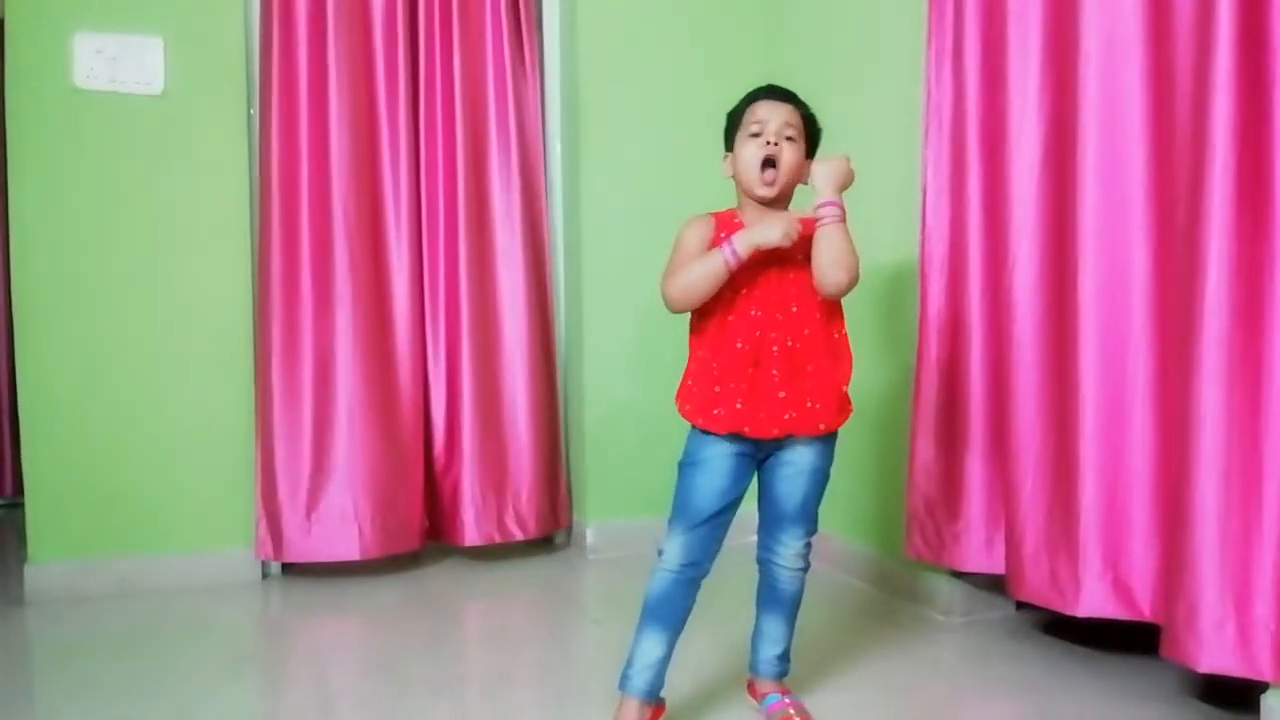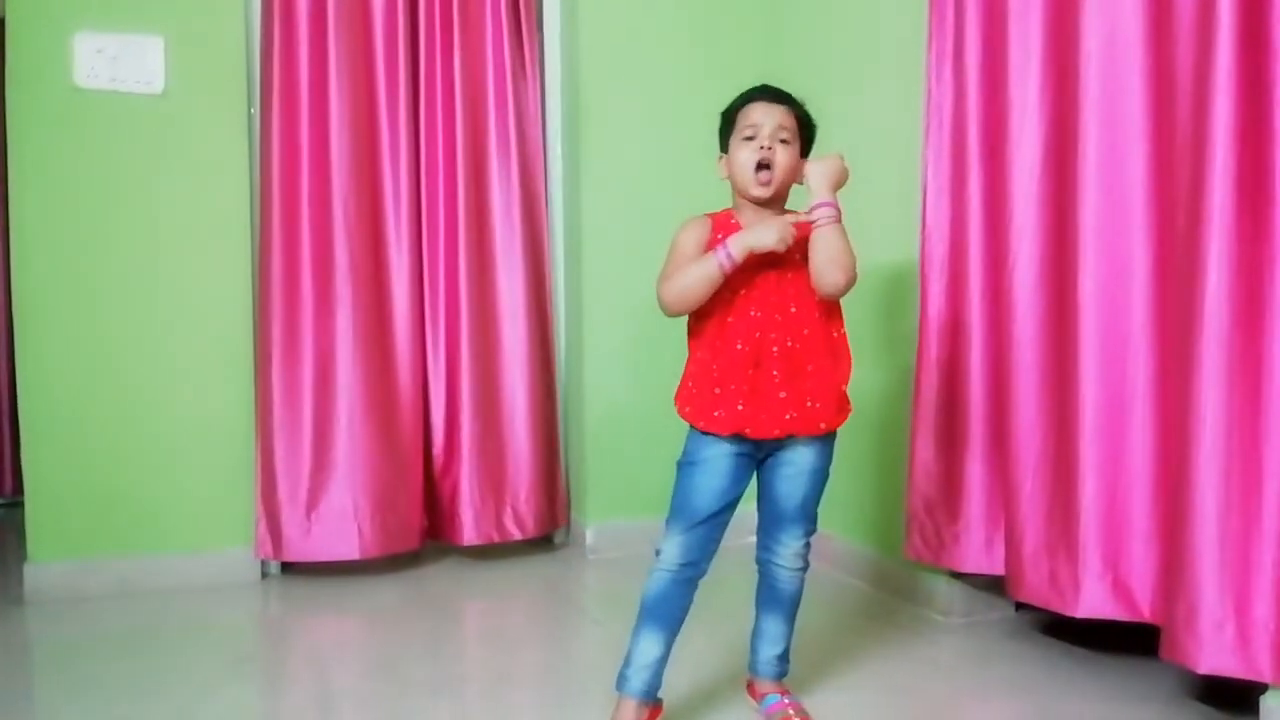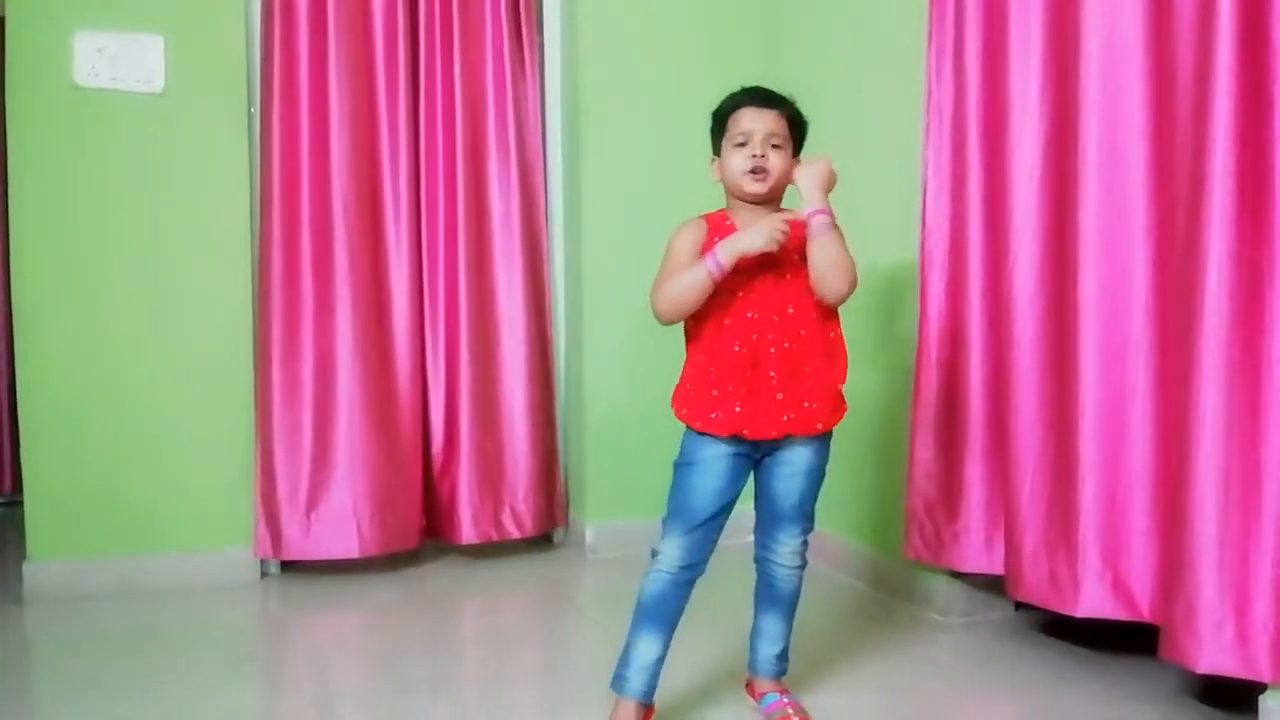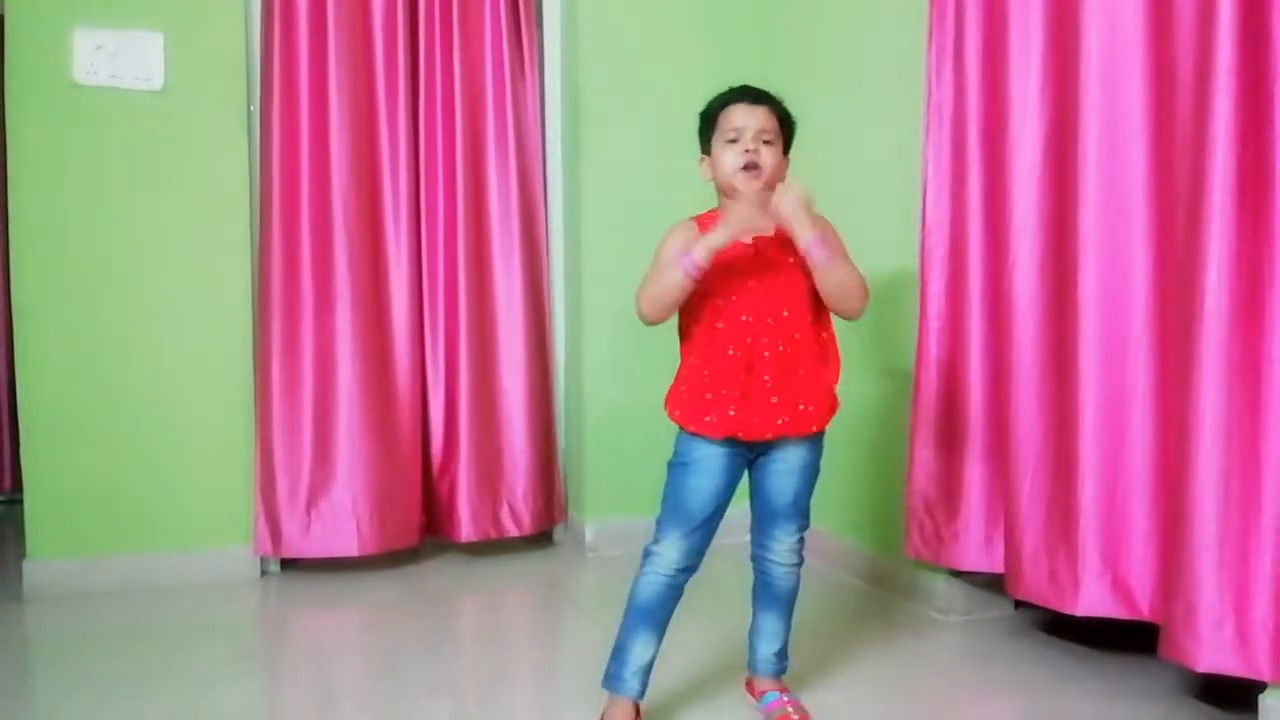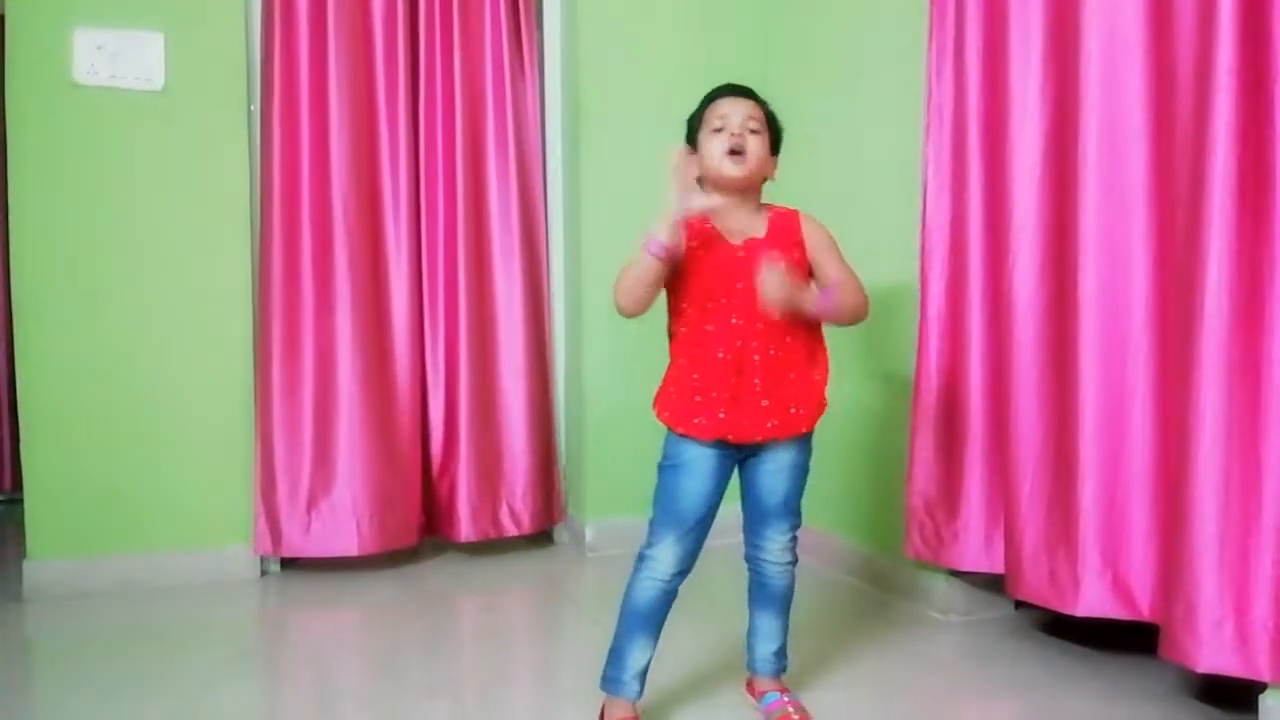
dt=0.1s
person 1, frame 1
left shoulder: (817, 231)
right shoulder: (706, 231)
left elbow: (835, 282)
right elbow: (676, 294)
left wrist: (830, 195)
right wrist: (750, 240)
left hip: (806, 425)
right hip: (721, 423)
left knee: (788, 555)
right knee: (681, 555)
person 1, frame 2
left shoulder: (815, 232)
right shoulder: (702, 232)
left elbow: (833, 282)
right elbow: (672, 299)
left wrist: (824, 195)
right wrist: (745, 244)
left hip: (805, 425)
right hip: (720, 423)
left knee: (787, 556)
right knee: (679, 555)
person 1, frame 3
left shoulder: (812, 229)
right shoulder: (700, 234)
left elbow: (836, 290)
right elbow: (665, 306)
left wrist: (817, 201)
right wrist: (738, 247)
left hip: (801, 426)
right hip: (716, 423)
left knee: (784, 555)
right knee: (676, 555)
person 1, frame 4
left shoulder: (809, 231)
right shoulder: (690, 234)
left elbow: (851, 301)
right elbow: (650, 307)
left wrist: (802, 228)
right wrist: (713, 244)
left hip: (793, 425)
right hip: (710, 424)
left knee: (780, 553)
right knee: (669, 555)
person 1, frame 5
left shoulder: (800, 230)
right shoulder: (678, 233)
left elbow: (854, 303)
right elbow: (627, 301)
left wrist: (802, 297)
right wrist: (669, 226)
left hip: (782, 424)
right hip: (697, 425)
left knee: (774, 553)
right knee: (662, 555)
